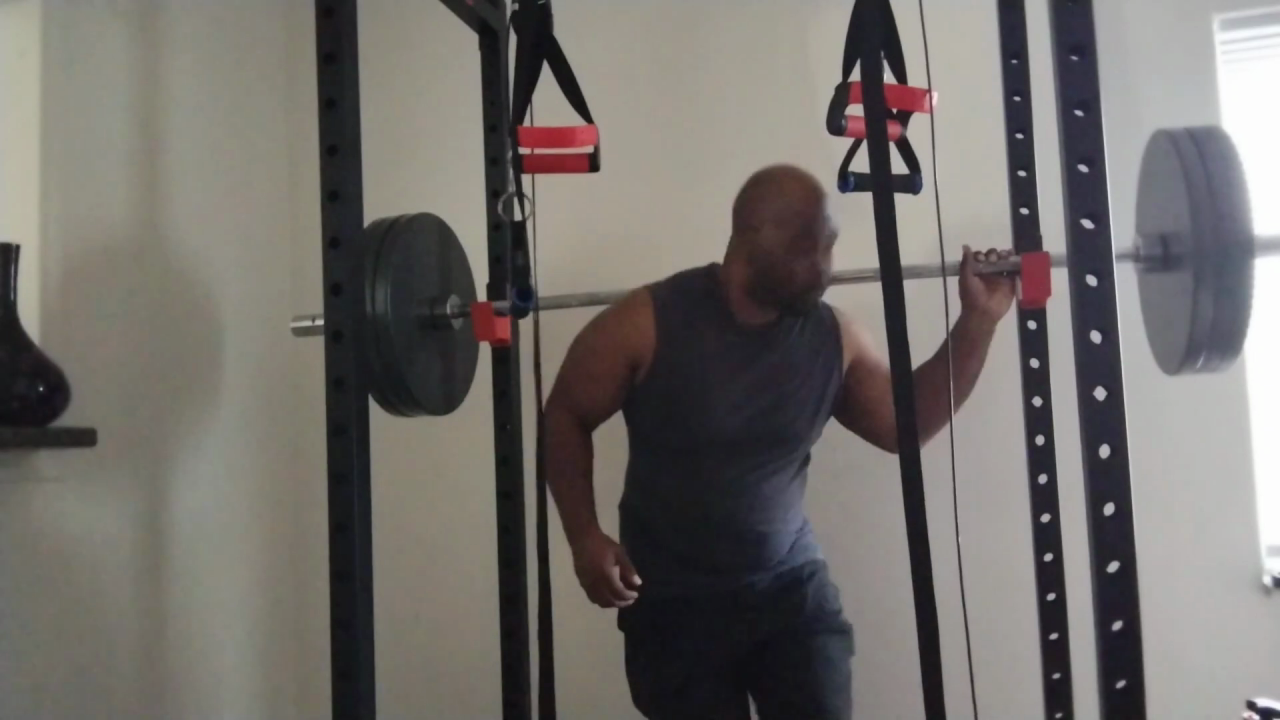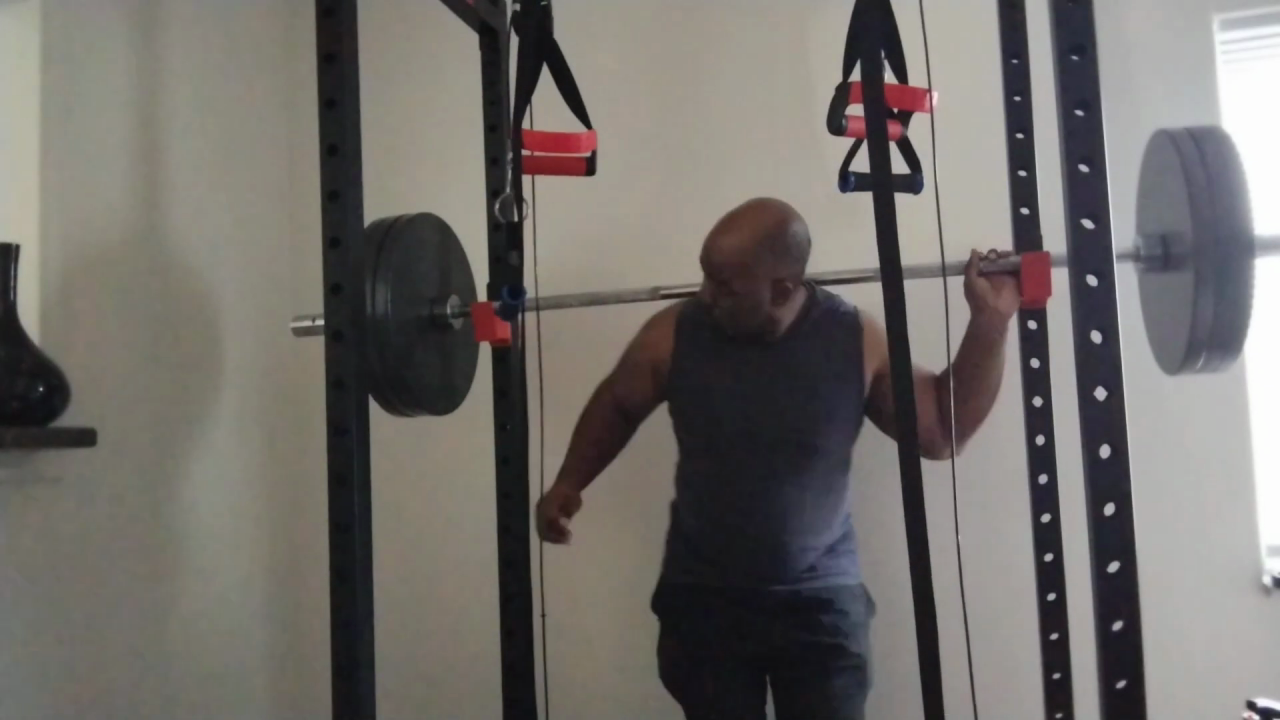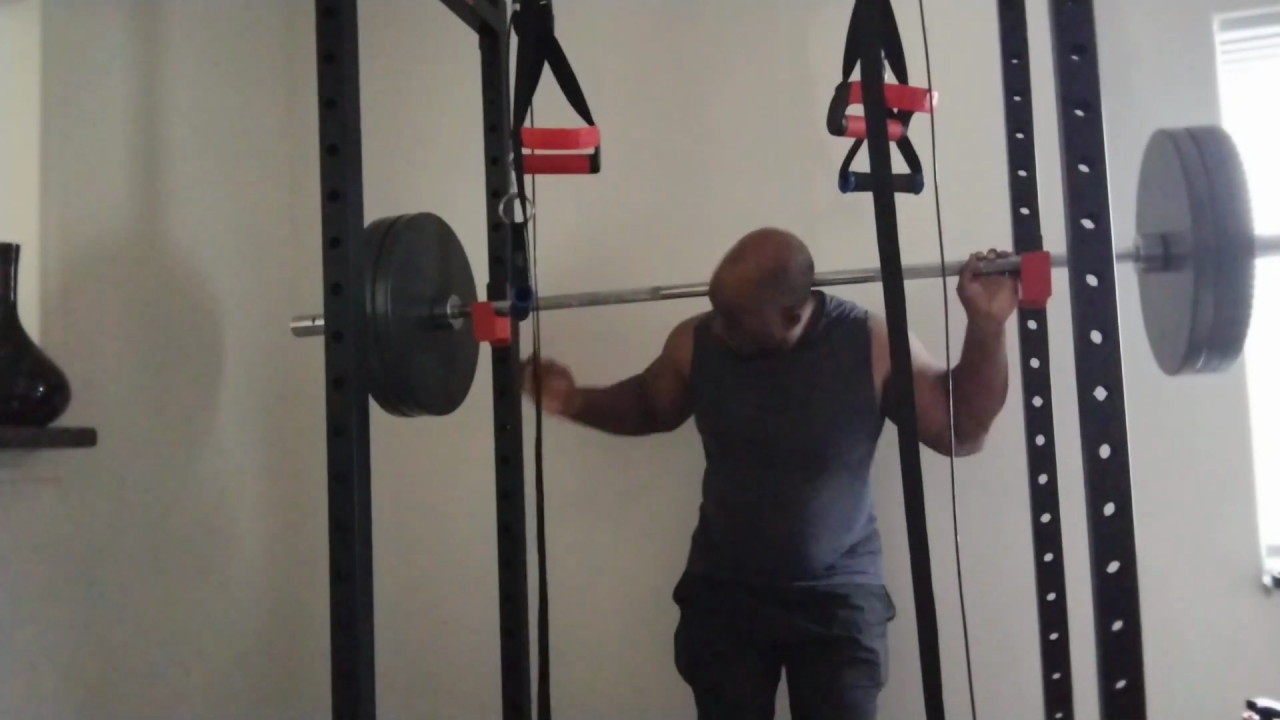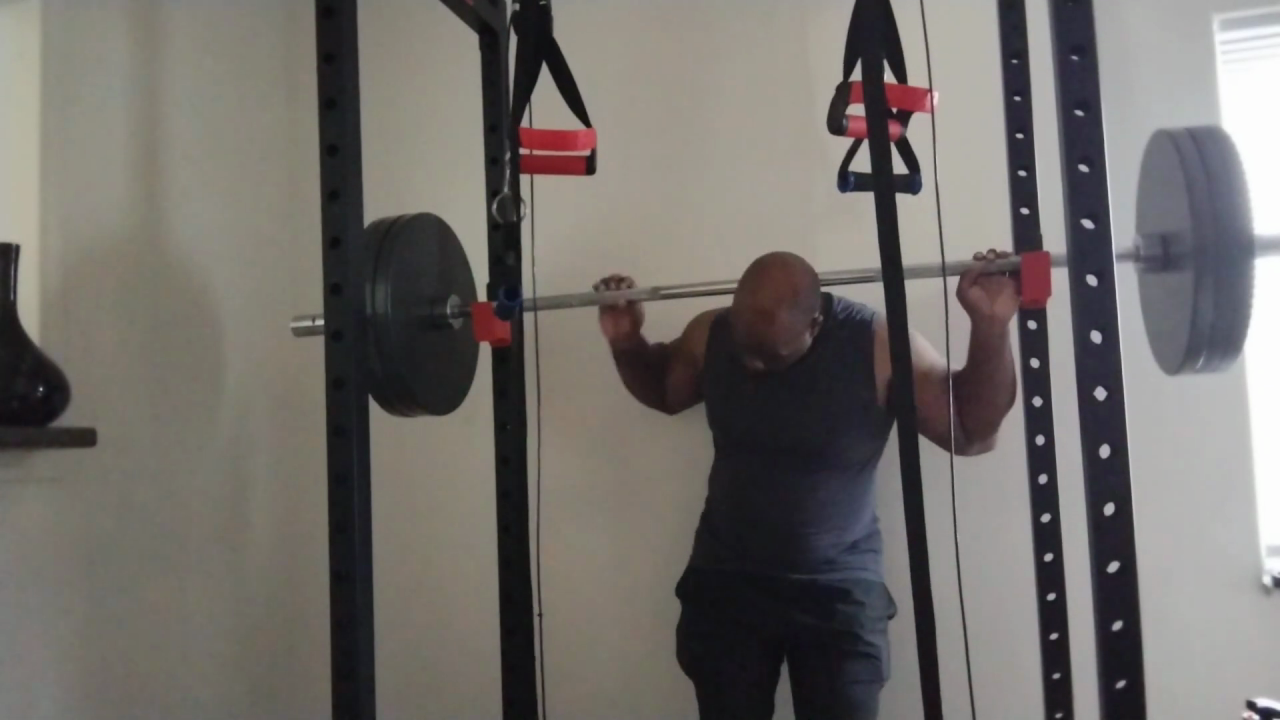
dt=0.5s
person 1, frame 1
left shoulder: (832, 336)
right shoulder: (646, 323)
left elbow: (903, 423)
right elbow: (566, 418)
left wrist: (977, 320)
right wrist: (586, 536)
left hip: (787, 586)
right hip: (672, 599)
person 1, frame 2
left shoulder: (858, 340)
right shoulder: (675, 334)
left elbow: (944, 432)
right elbow: (616, 405)
left wrist: (990, 321)
right wrist: (568, 483)
left hip: (819, 597)
right hip: (704, 597)
person 1, frame 3
left shoulder: (873, 346)
right shoulder: (696, 343)
left elbow: (960, 431)
right elbow: (650, 405)
left wrist: (987, 325)
right wrist: (575, 401)
left hip: (837, 597)
right hip: (723, 591)
person 1, frame 4
left shoulder: (880, 347)
right shoulder: (711, 336)
left elbow: (972, 430)
right elbow: (664, 388)
left wrist: (991, 327)
right wrist: (625, 342)
left hip: (838, 591)
right hip: (726, 585)
